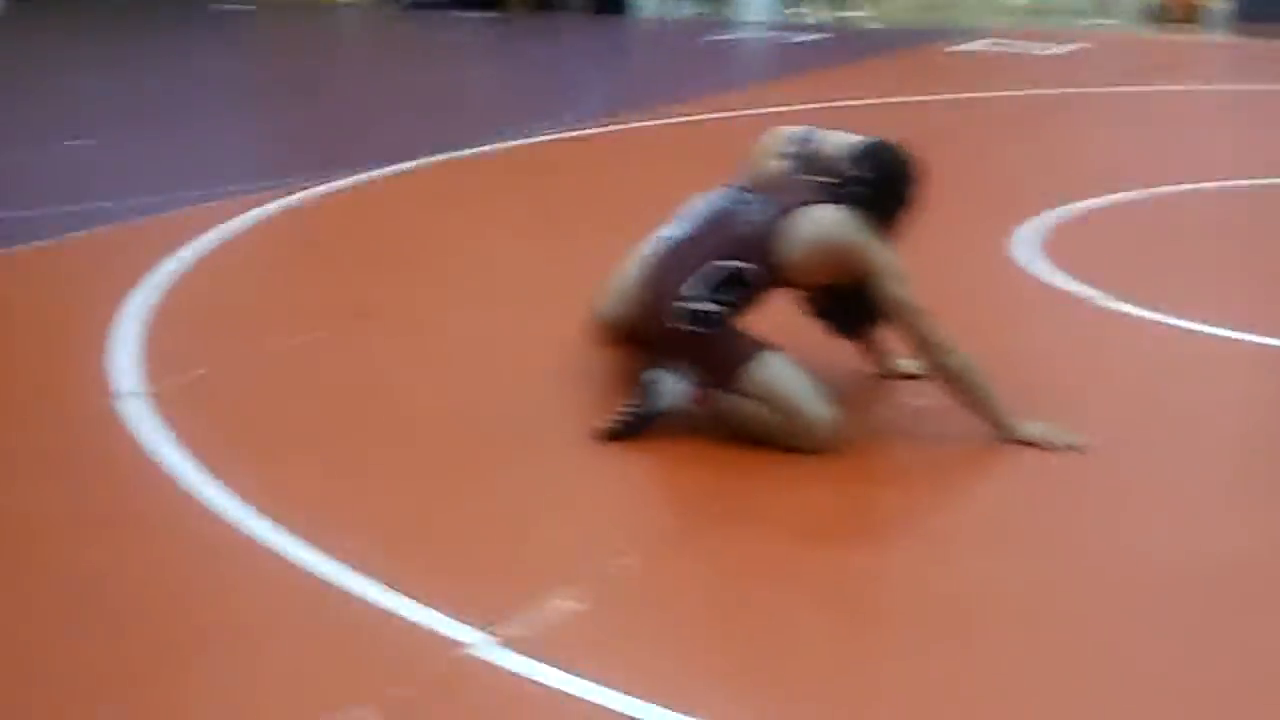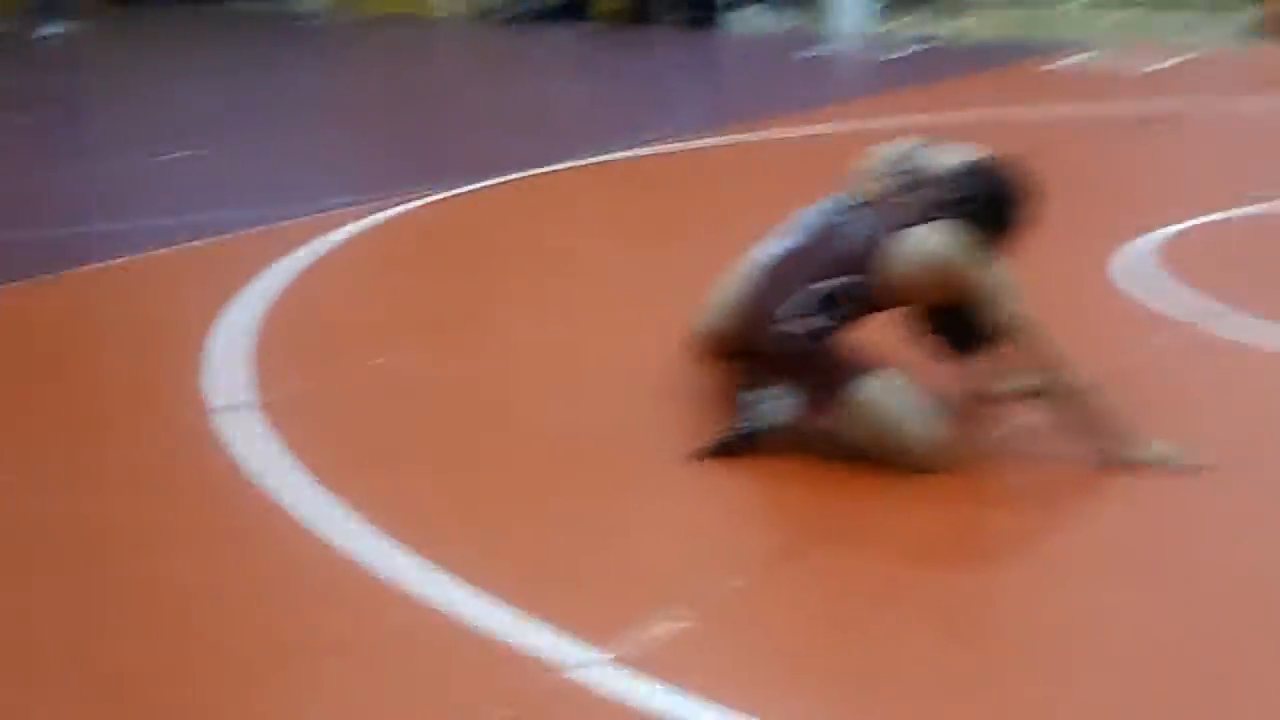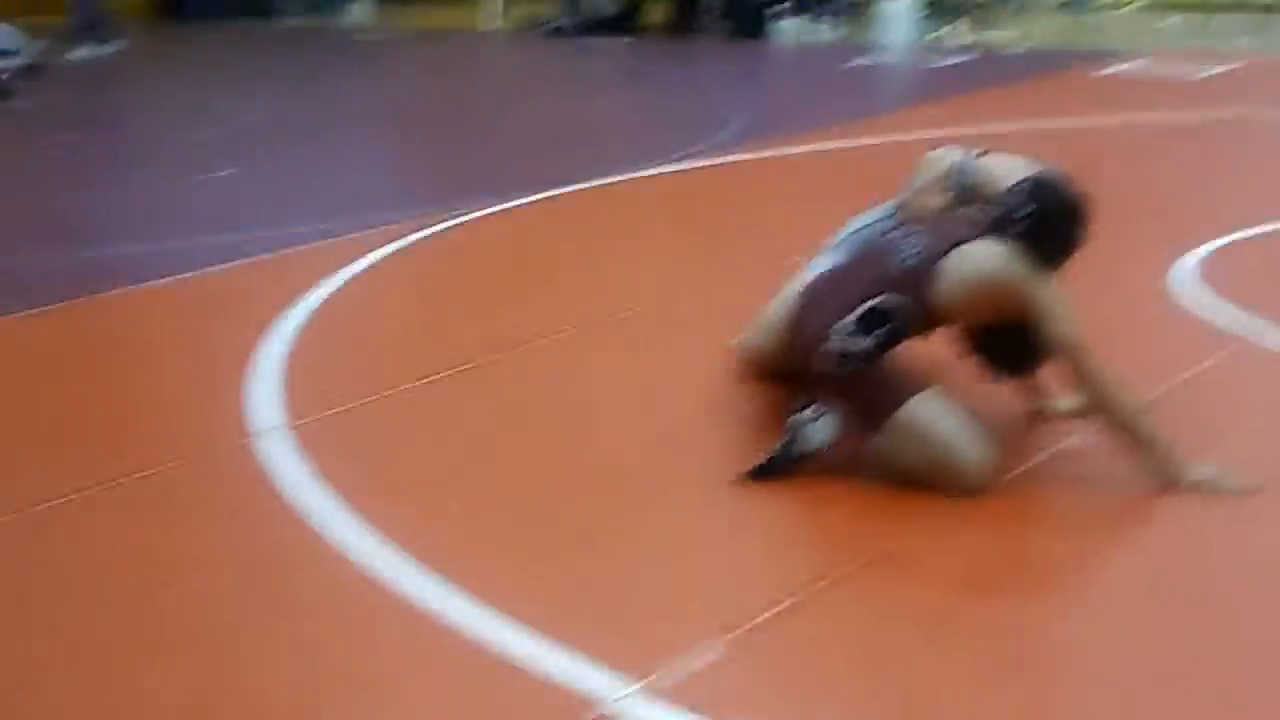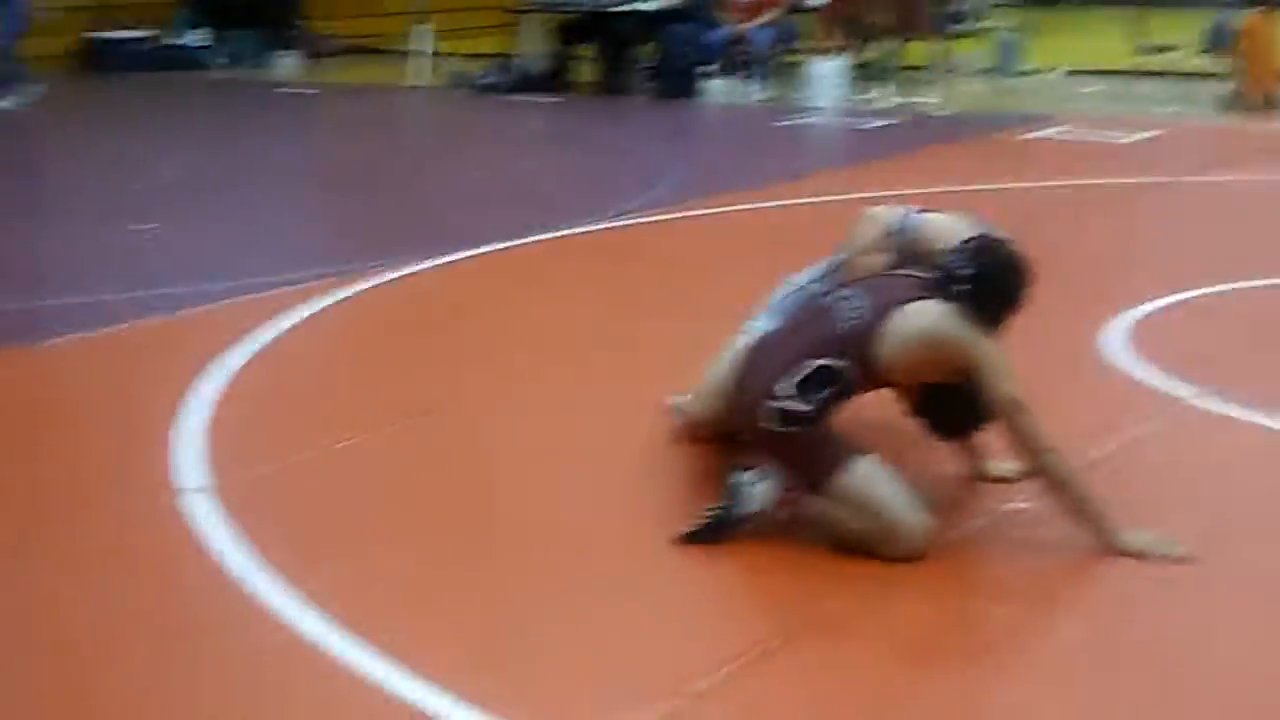
dt=0.1s
person 1, frame 1
left shoulder: (798, 176)
right shoulder: (861, 245)
right elbow: (938, 352)
right wrist: (1010, 425)
right hip: (694, 311)
right knee: (820, 430)
right ankle: (685, 394)
person 1, frame 2
left shoulder: (904, 195)
right shoulder: (971, 266)
right elbow: (1049, 371)
right hip: (795, 328)
right knee: (927, 449)
right ankle: (788, 411)
person 1, frame 3
left shoulder: (960, 214)
right shoulder: (1026, 284)
right elbow: (1100, 392)
right hip: (842, 350)
right knee: (971, 472)
right ankle: (832, 432)
person 1, frame 4
left shoulder: (901, 279)
right shoulder: (969, 344)
right elbow: (1041, 454)
left hip: (760, 359)
right hip: (783, 411)
right knee: (911, 537)
right ankle: (770, 493)
